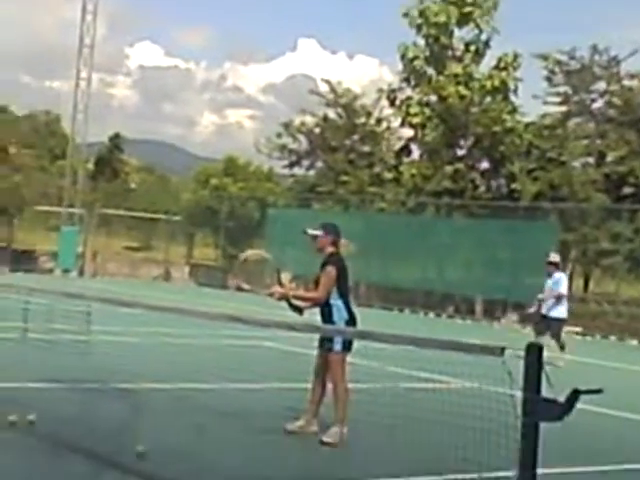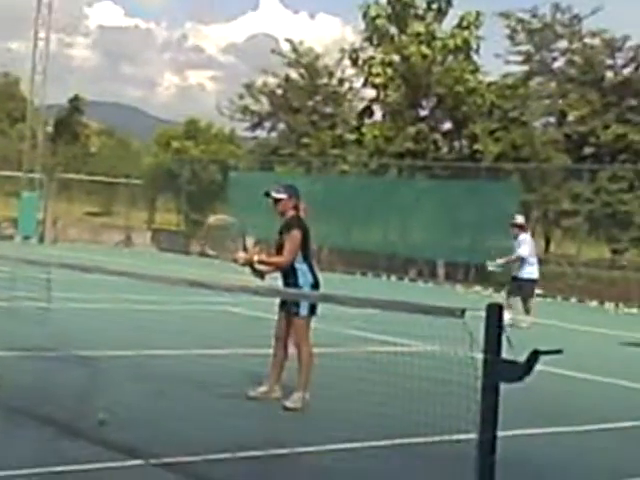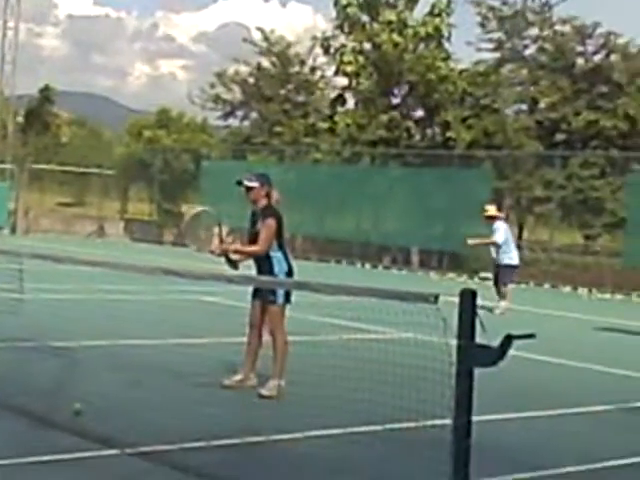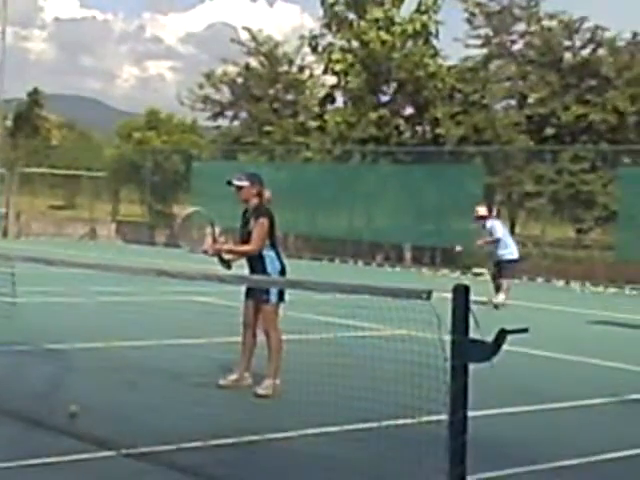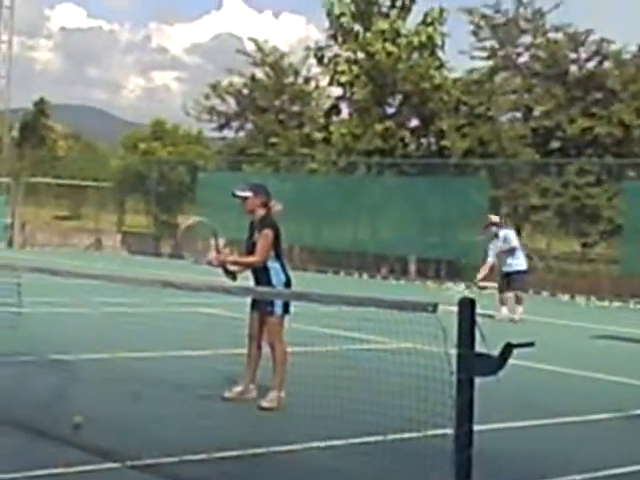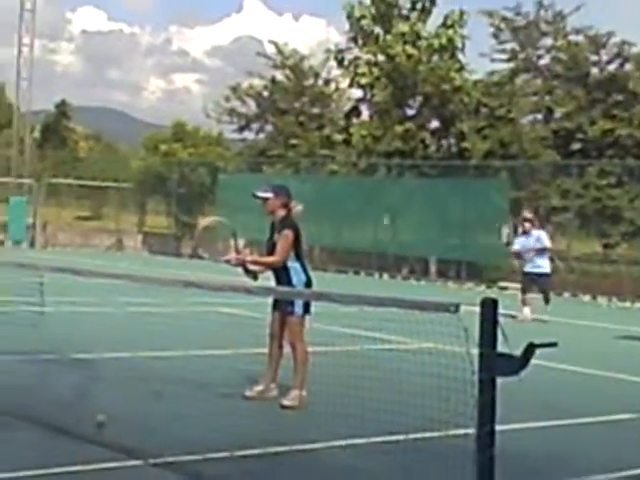
dt=0.2s
person 1, frame 1
left shoulder: (332, 263)
right shoulder: (330, 262)
left elbow: (320, 295)
left wrist: (289, 293)
right wrist: (301, 304)
left hip: (340, 322)
right hip: (331, 323)
left knee: (337, 377)
right knee: (319, 374)
left ankle: (339, 428)
right ankle: (310, 420)
person 1, frame 2
left shoulder: (296, 226)
right shoulder: (285, 226)
left elbow: (286, 259)
right elbow: (282, 260)
left wrist: (255, 259)
right wrist: (262, 266)
left hip: (303, 286)
right hip: (291, 286)
left knee: (300, 341)
right knee: (280, 337)
left ankle: (302, 392)
right ankle: (272, 386)
person 1, frame 3
left shoulder: (270, 215)
right shoulder: (255, 214)
left elbow: (261, 248)
right elbow: (255, 247)
left wrist: (232, 248)
right wrist: (236, 256)
left hip: (278, 273)
right hip: (264, 274)
left knee: (275, 328)
right knee: (254, 325)
left ankle: (277, 380)
right ankle: (247, 374)
person 1, frame 4
left shoulder: (262, 214)
right shoulder: (246, 214)
left elbow: (254, 247)
right elbow: (246, 247)
left wrist: (225, 248)
right wrist: (228, 255)
left hip: (270, 273)
right hip: (256, 274)
left knee: (269, 327)
right knee: (248, 325)
left ankle: (272, 379)
right ankle: (243, 373)
person 1, frame 5
left shoulder: (268, 226)
right shoulder: (253, 225)
left elbow: (259, 259)
right elbow: (252, 258)
left wrist: (229, 259)
right wrist: (232, 265)
left hip: (275, 284)
right hip: (261, 285)
left knee: (274, 340)
right knee: (254, 337)
left ankle: (277, 392)
right ankle: (248, 386)
person 1, frame 6
left shoulder: (288, 226)
right shoulder: (275, 225)
left elbow: (279, 259)
right elbow: (274, 259)
left wrist: (249, 259)
right wrist: (255, 267)
left hip: (297, 285)
right hip: (283, 285)
left knee: (295, 339)
right knee: (274, 336)
left ankle: (299, 391)
right ankle: (269, 384)
